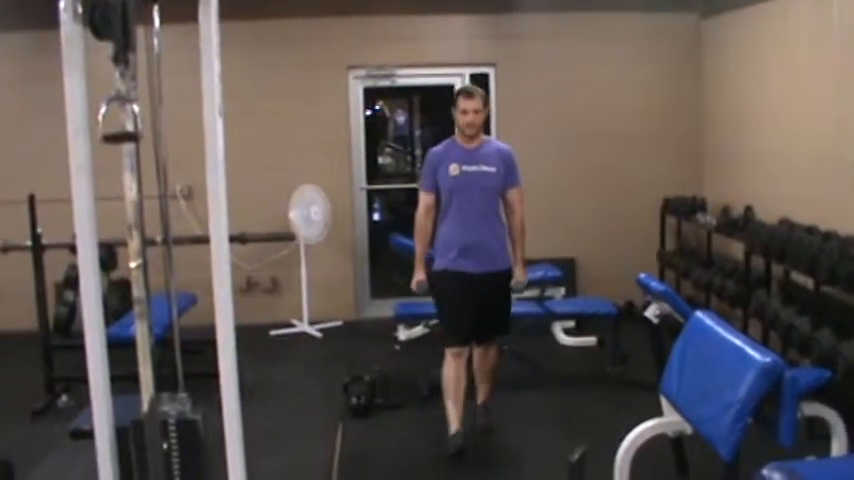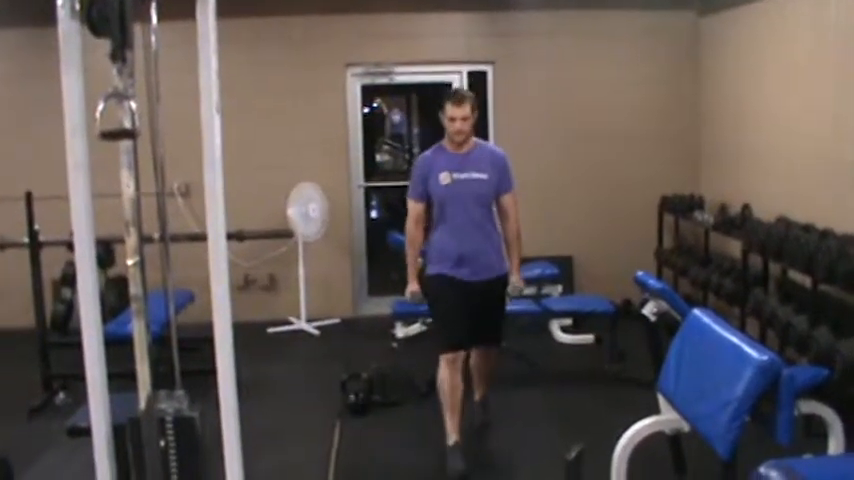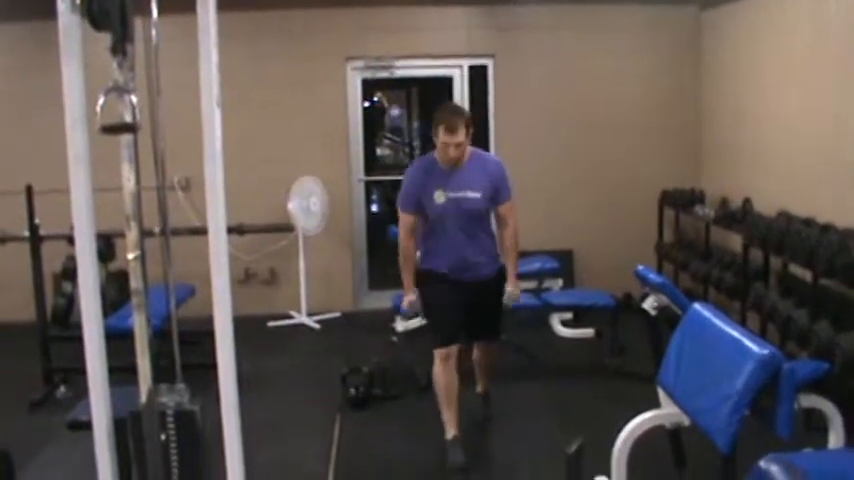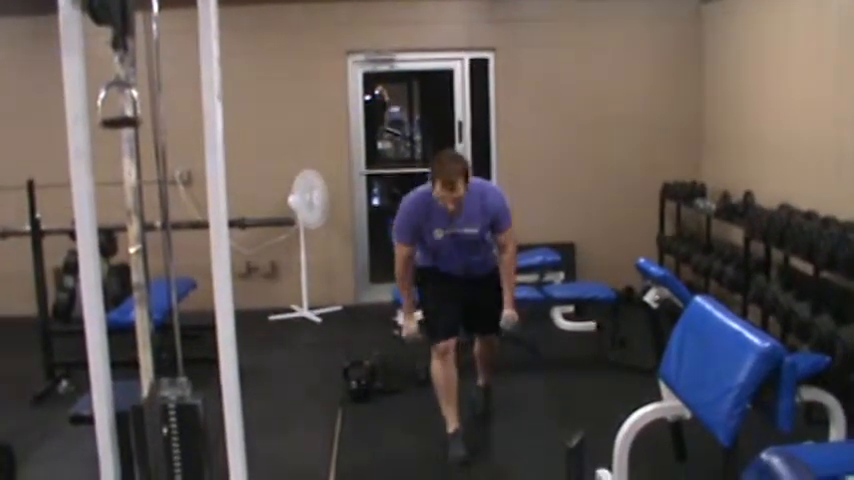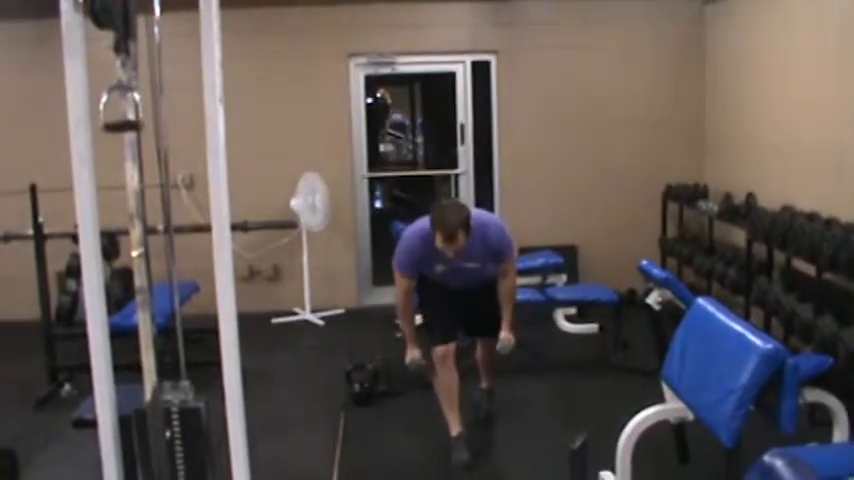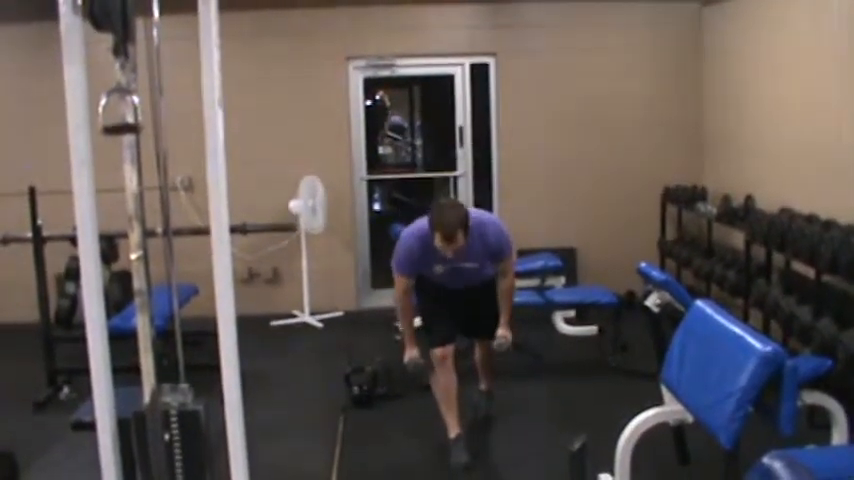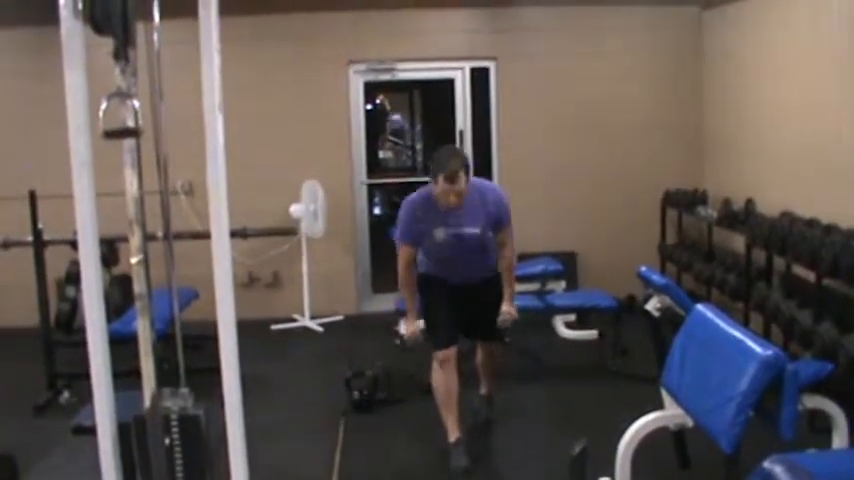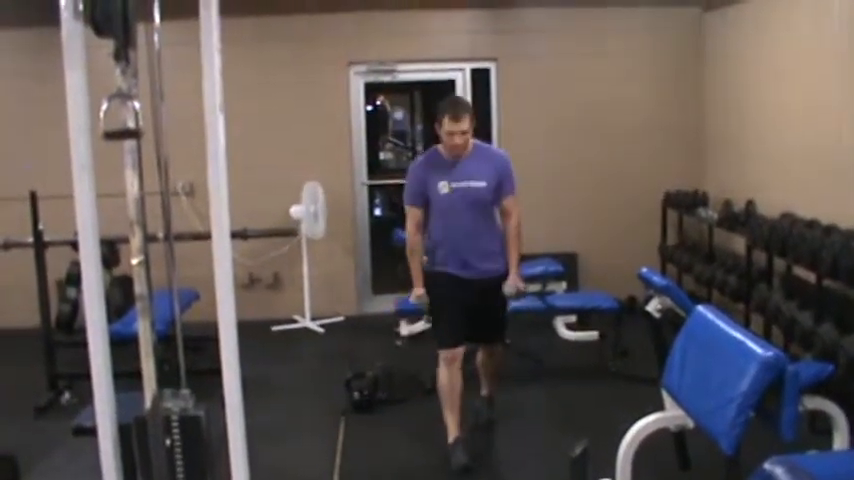
dt=0.2s
person 1, frame 1
left shoulder: (502, 155)
right shoulder: (437, 157)
left elbow: (515, 212)
right elbow: (425, 213)
left wrist: (519, 262)
right wrist: (419, 265)
left hip: (495, 266)
right hip: (451, 268)
left knee: (488, 341)
right knee: (456, 350)
left ankle: (482, 402)
right ankle: (454, 429)
person 1, frame 2
left shoulder: (495, 159)
right shoulder: (426, 163)
left elbow: (509, 216)
right elbow: (415, 222)
left wrist: (515, 268)
right wrist: (412, 276)
left hip: (490, 272)
right hip: (445, 274)
left knee: (486, 346)
right knee: (451, 356)
left ankle: (480, 398)
right ankle: (452, 440)
person 1, frame 3
left shoulder: (492, 168)
right shoulder: (418, 175)
left elbow: (507, 224)
right elbow: (407, 233)
left wrist: (512, 276)
right wrist: (409, 287)
left hip: (486, 271)
right hip: (439, 274)
left knee: (486, 341)
right knee: (445, 352)
left ankle: (482, 390)
right ankle: (451, 434)
person 1, frame 4
left shoulder: (491, 197)
right shoulder: (413, 206)
left elbow: (506, 249)
right elbow: (404, 262)
left wrist: (509, 302)
right wrist: (409, 314)
left hip: (482, 273)
right hip: (436, 274)
left knee: (488, 337)
right knee: (443, 348)
left ankle: (483, 385)
right ankle: (453, 429)
person 1, frame 5
left shoulder: (493, 230)
right shoulder: (413, 241)
left elbow: (507, 276)
right elbow: (404, 293)
left wrist: (507, 326)
right wrist: (411, 344)
left hip: (481, 284)
right hip: (436, 286)
left knee: (488, 341)
right knee: (443, 353)
left ankle: (486, 388)
right ankle: (456, 433)
person 1, frame 6
left shoulder: (492, 230)
right shoulder: (411, 241)
left elbow: (505, 275)
right elbow: (403, 293)
left wrist: (504, 323)
right wrist: (409, 342)
left hip: (480, 284)
right hip: (435, 288)
left knee: (486, 342)
right knee: (441, 354)
left ankle: (485, 389)
right ankle: (455, 435)
person 1, frame 7
left shoulder: (492, 197)
right shoulder: (414, 208)
left elbow: (506, 248)
right elbow: (406, 264)
left wrist: (508, 298)
right wrist: (411, 315)
left hip: (484, 281)
right hip: (438, 283)
left knee: (488, 345)
right knee: (443, 356)
left ankle: (485, 393)
right ankle: (454, 437)
person 1, frame 8
left shoulder: (496, 161)
right shoulder: (422, 169)
left elbow: (511, 217)
right elbow: (414, 229)
left wrist: (514, 272)
right wrist: (418, 282)
left hip: (492, 272)
right hip: (445, 275)
left knee: (491, 344)
right knee: (450, 355)
left ankle: (486, 394)
right ankle: (454, 437)
